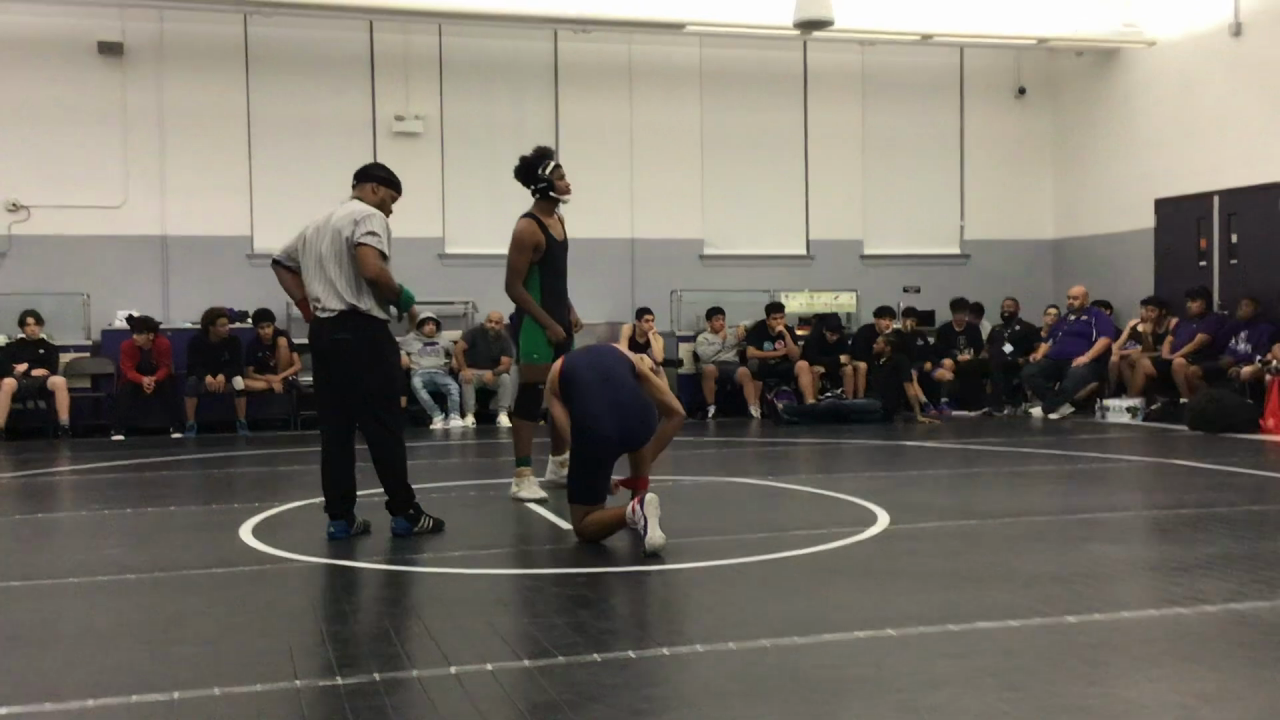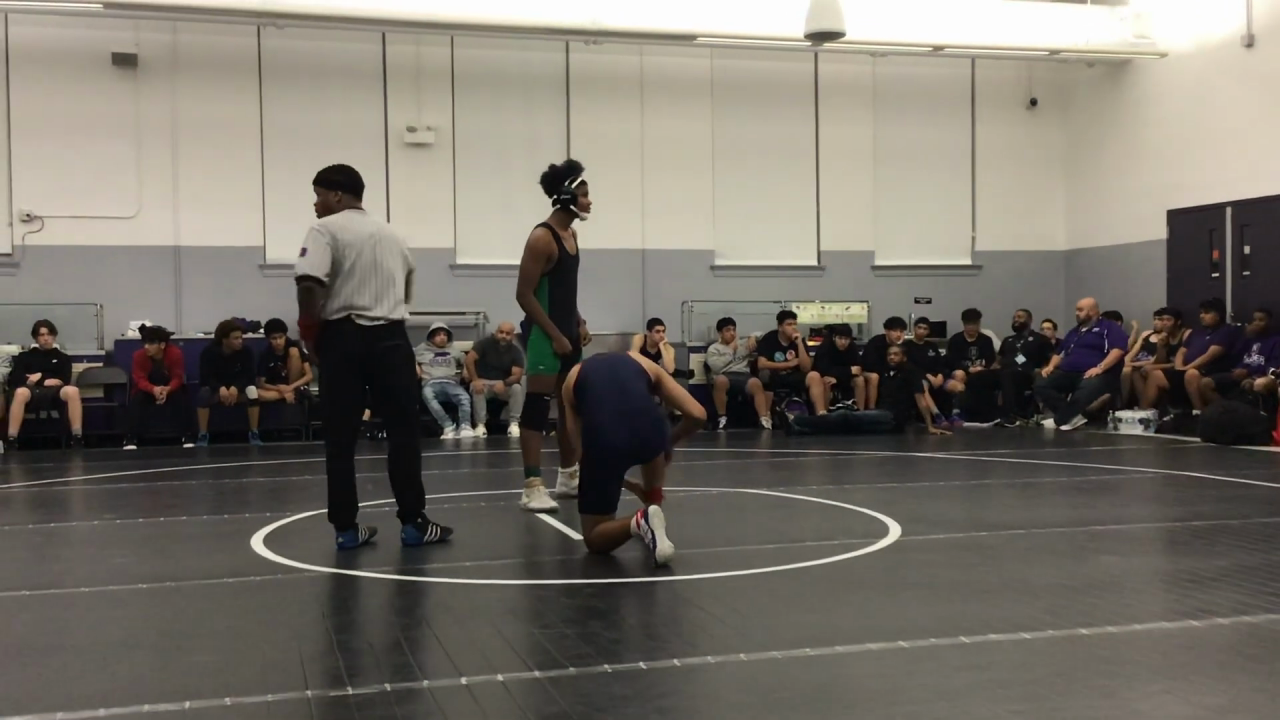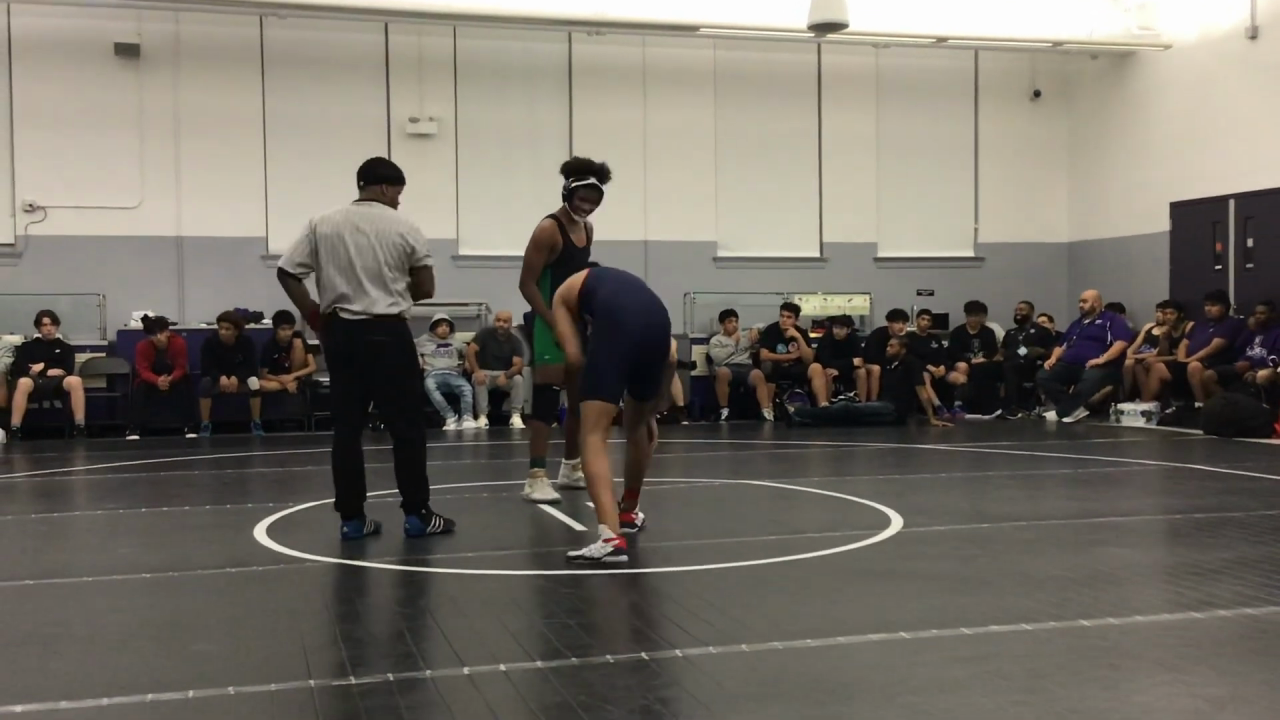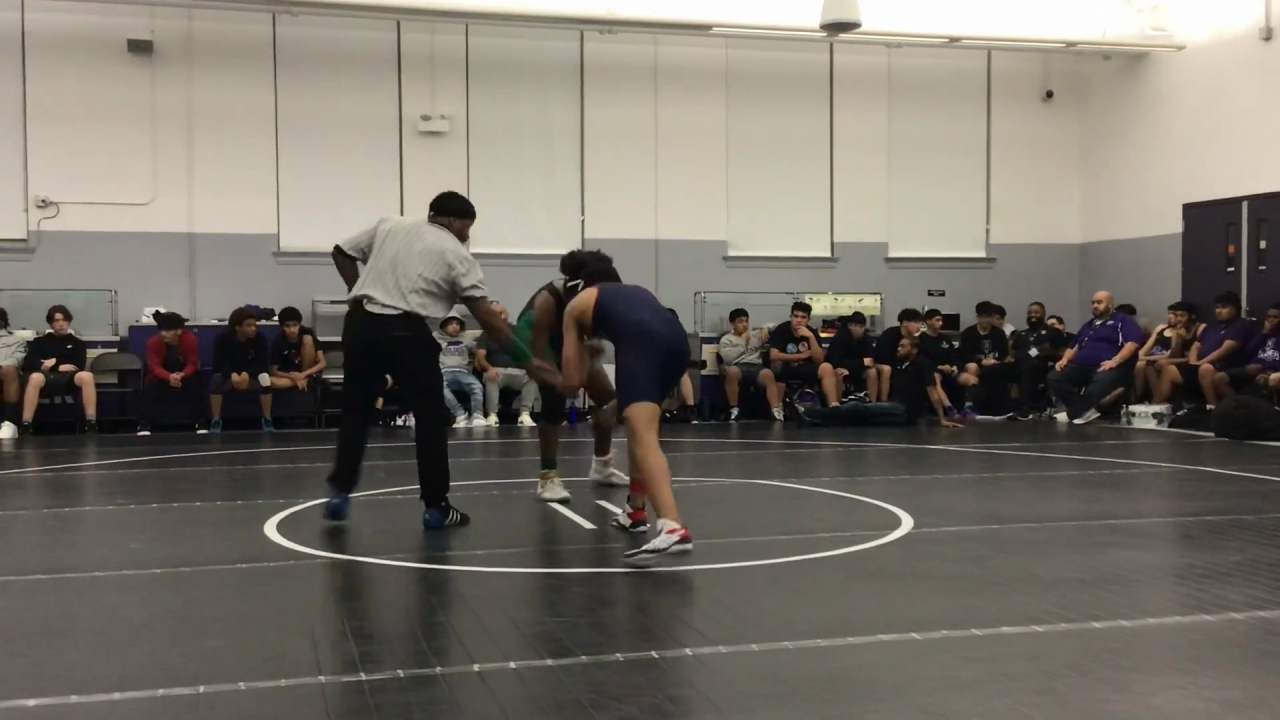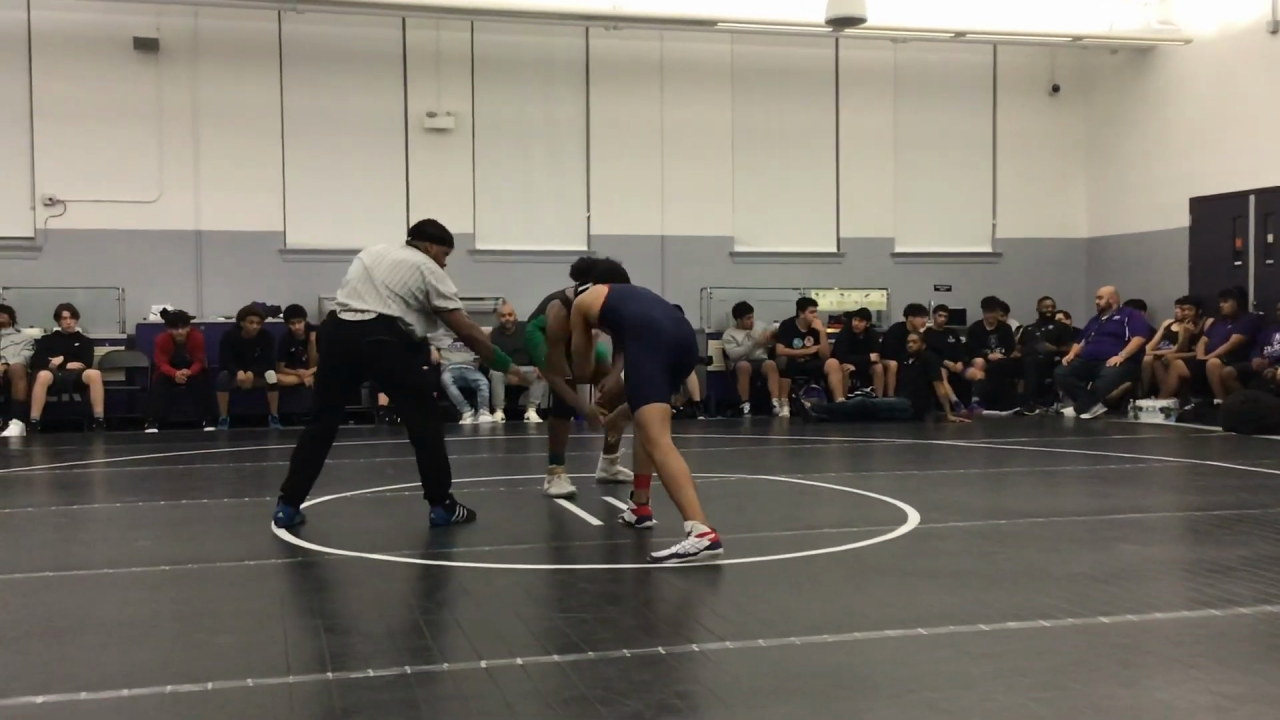
dt=1s
person 1, frame 1
left shoulder: (319, 223)
right shoulder: (368, 216)
left elbow: (282, 262)
right elbow: (371, 271)
left wrist: (309, 308)
right wrist: (402, 298)
left hip: (323, 331)
right hip: (360, 331)
left knee: (335, 427)
right knee: (383, 424)
left ankle: (340, 517)
right ankle: (403, 512)
person 1, frame 2
left shoulder: (325, 230)
right shoulder: (390, 235)
left elbow: (309, 282)
left wrist: (309, 326)
left hip: (341, 338)
right hip: (390, 338)
left knee: (340, 437)
right knee: (403, 432)
left ankle: (345, 527)
right ankle: (414, 522)
person 1, frame 3
left shoulder: (322, 225)
right shoulder: (404, 228)
left elbow: (287, 273)
right elbow: (426, 289)
left wrist: (312, 314)
left hip: (341, 332)
right hip: (389, 332)
left knee: (347, 427)
right knee: (406, 425)
left ankle: (352, 517)
right ankle: (417, 513)
person 1, frame 4
left shoulder: (389, 225)
right shoulder: (456, 254)
left elbow: (342, 253)
right elbow: (487, 317)
right wrist: (526, 358)
left hip: (362, 323)
right hip: (406, 332)
left knee: (356, 411)
right knee: (430, 417)
left ankle: (339, 493)
right ankle: (436, 506)
person 1, frame 5
left shoulder: (372, 252)
right shoulder: (427, 269)
right elbow: (466, 330)
right wrist: (504, 364)
left hip: (337, 332)
right hip: (382, 339)
left knee: (324, 420)
right knee: (424, 418)
left ankle: (287, 506)
right ankle: (441, 505)
person 2, frame 1
left shoulder: (558, 219)
right shoulder: (527, 228)
right elbow: (513, 286)
left wrist: (570, 311)
right wrist: (547, 324)
left hip: (559, 319)
right hip: (535, 323)
right knee: (531, 395)
left ankle: (559, 465)
right ankle: (523, 476)
person 2, frame 2
left shoulder: (571, 234)
right shoulder: (542, 238)
right elbow: (524, 294)
left wrist: (579, 323)
right wrist: (554, 335)
left hip: (567, 331)
right hip: (545, 334)
right knee: (537, 406)
left ankle: (568, 476)
right ankle: (532, 487)
person 2, frame 3
left shoulder: (587, 229)
right shoulder: (548, 229)
right elbow: (527, 284)
right wrist: (555, 325)
right hip: (549, 324)
left knee: (581, 397)
right knee: (547, 397)
left ankle: (571, 468)
right ankle: (536, 478)
person 2, frame 4
right shoulder: (548, 302)
right elbow: (538, 360)
right wrist: (560, 382)
right hip: (535, 332)
left knee: (607, 395)
right knee: (554, 395)
left ankle: (602, 466)
right ankle: (548, 477)
person 2, frame 5
right shoulder: (561, 311)
right elbow: (554, 376)
left wrist: (614, 375)
right wrist: (583, 409)
right hip: (543, 332)
left knee: (619, 393)
right knee: (564, 393)
left ankle: (609, 464)
right ankle: (555, 473)
person 3, frame 1
left shoulder: (557, 371)
right shoulder: (625, 353)
left elbow: (571, 433)
right elbow: (676, 413)
left wrist: (602, 479)
right wrist: (647, 459)
left hip: (594, 430)
right hip: (640, 418)
left knee: (583, 527)
left ankle: (634, 510)
right ankle: (639, 505)
person 3, frame 2
left shoulder: (575, 376)
right shoulder: (643, 362)
left elbow: (583, 452)
right elbow: (697, 415)
left wrist: (629, 484)
right wrist: (668, 444)
left hip: (604, 441)
right hip: (650, 432)
left knee: (594, 538)
left ankle: (640, 522)
right ankle: (653, 513)
person 3, frame 3
left shoulder: (567, 291)
right shoulder: (626, 282)
left elbow: (575, 359)
right elbow: (671, 360)
left wrist: (581, 384)
right wrist: (652, 413)
left hip: (617, 326)
right hip: (657, 323)
left knee: (592, 437)
right knee: (637, 423)
left ankle: (611, 537)
right ankle: (628, 512)
person 3, frame 4
left shoulder: (577, 303)
right shoulder: (641, 291)
left elbow: (571, 383)
left wrist: (582, 352)
left hip: (641, 342)
right hip: (678, 339)
left knee: (644, 439)
right knee: (641, 426)
left ankle: (672, 528)
right ankle: (636, 509)
person 3, frame 5
left shoulder: (583, 301)
right shoulder: (634, 294)
left elbow: (582, 372)
left hip: (650, 341)
right hip: (684, 336)
left knee: (657, 441)
right knee: (645, 421)
left ankle: (702, 532)
right ankle: (639, 506)
